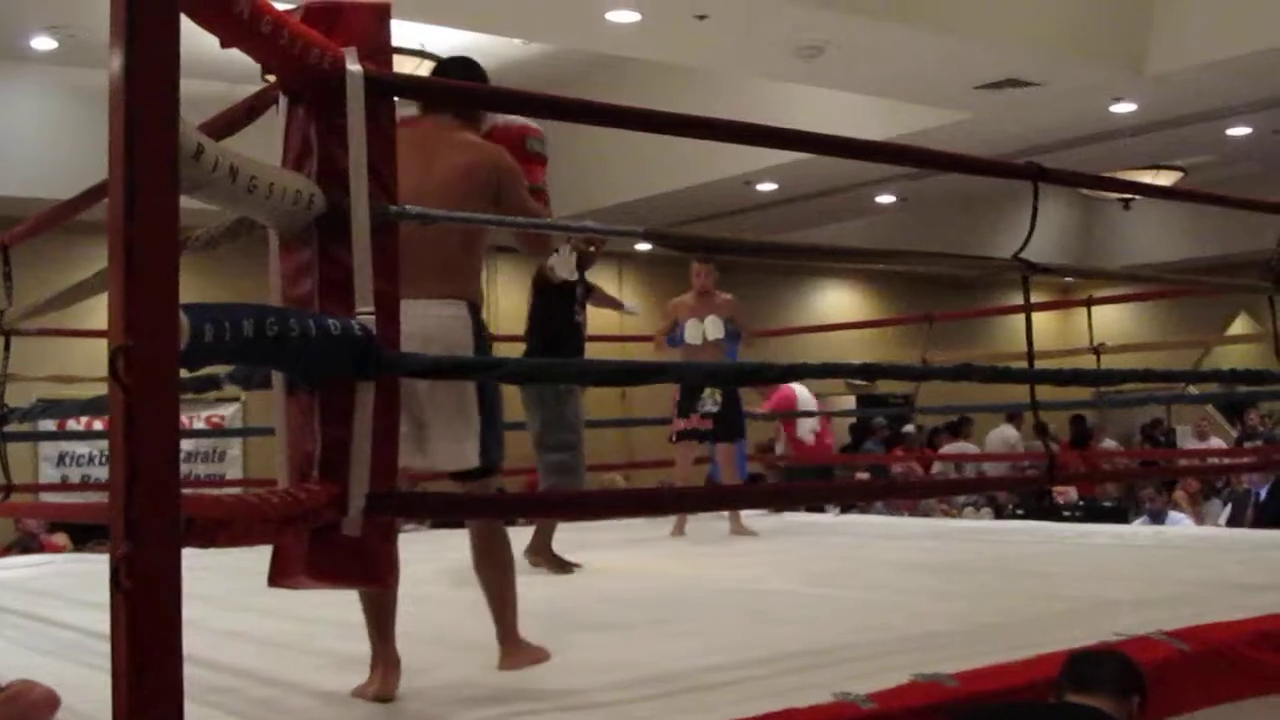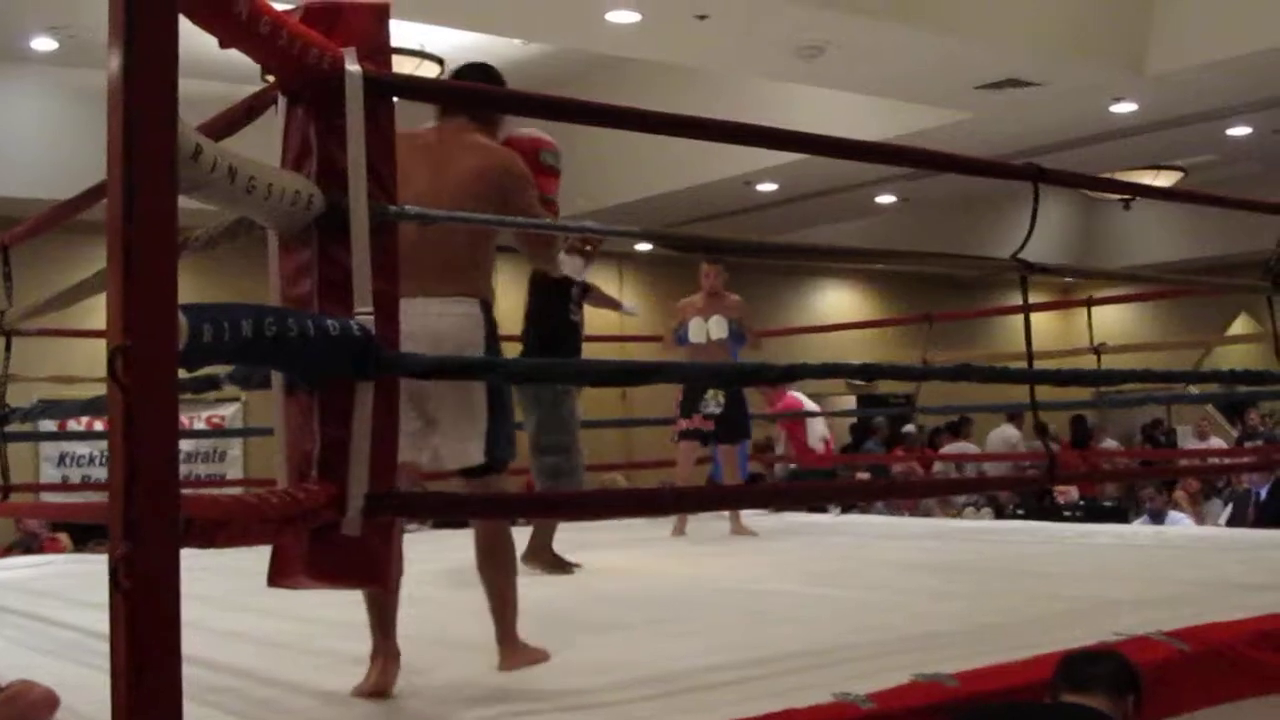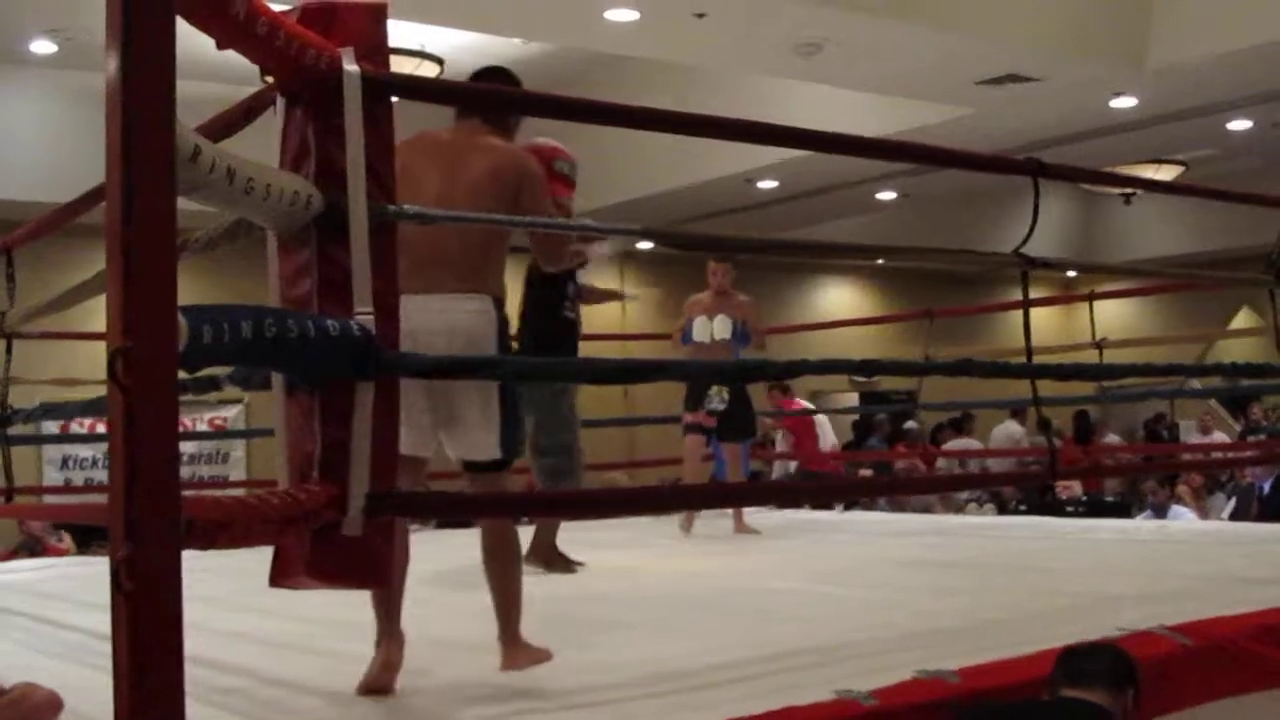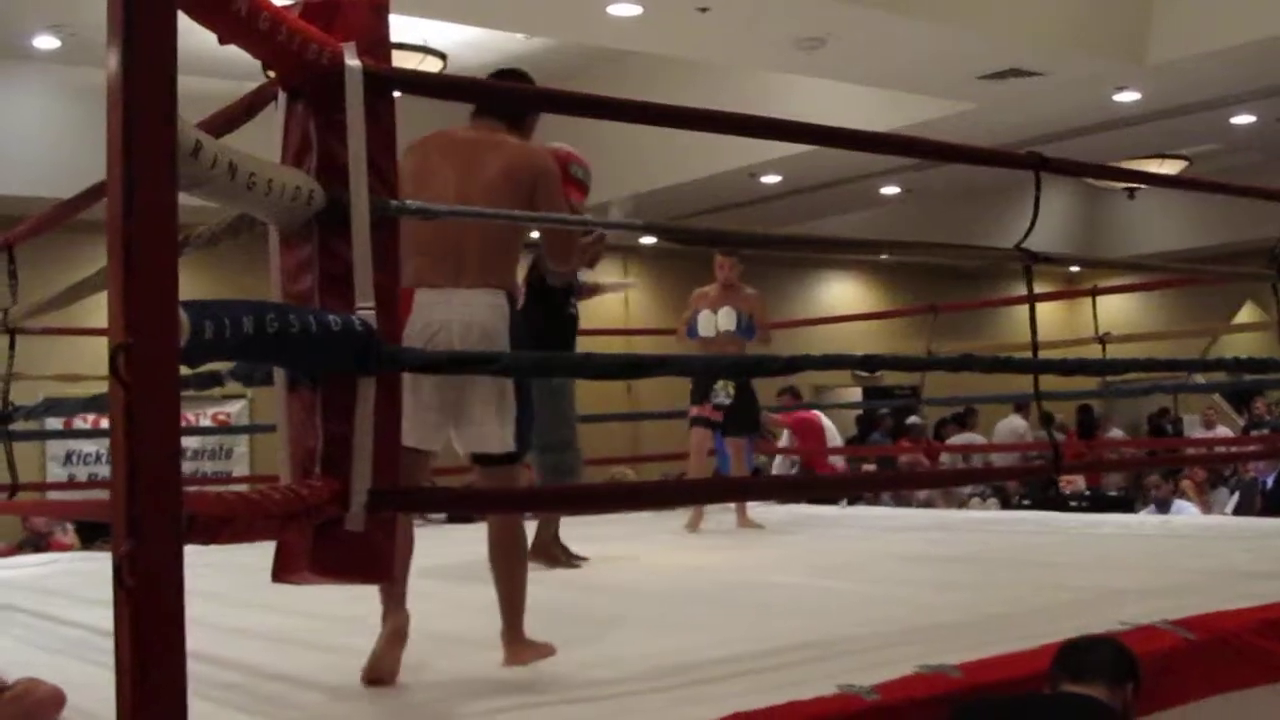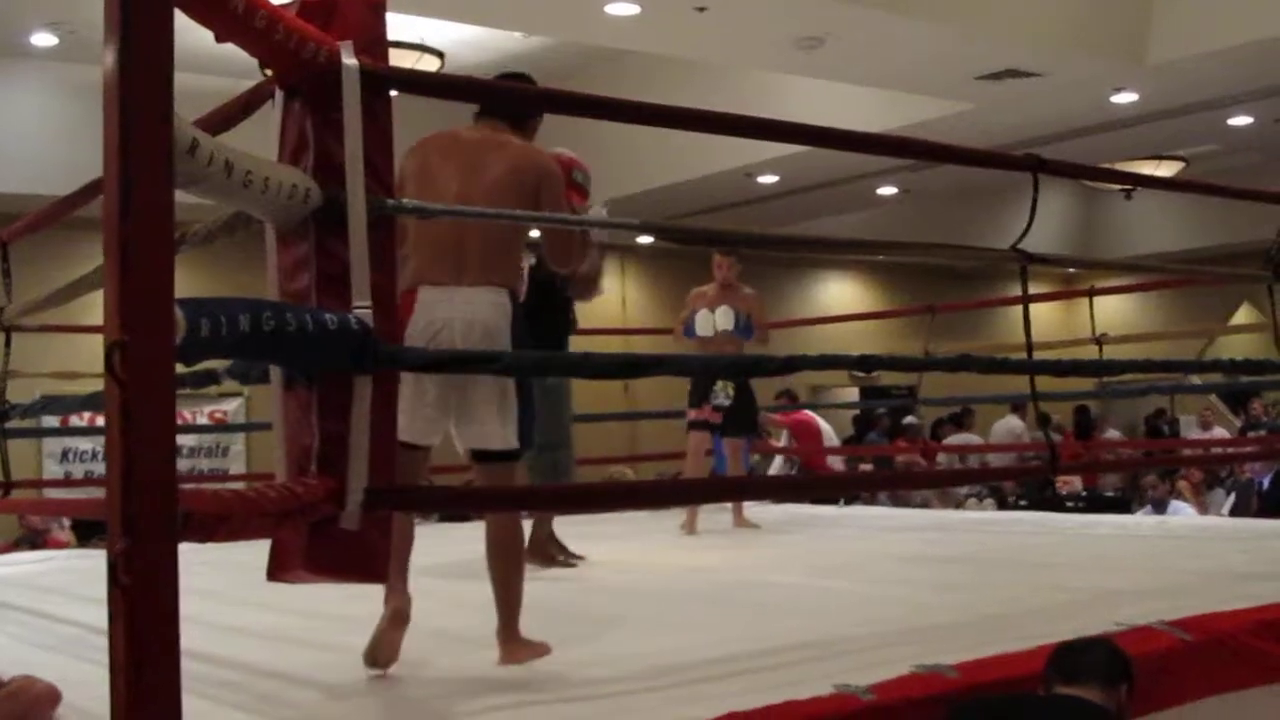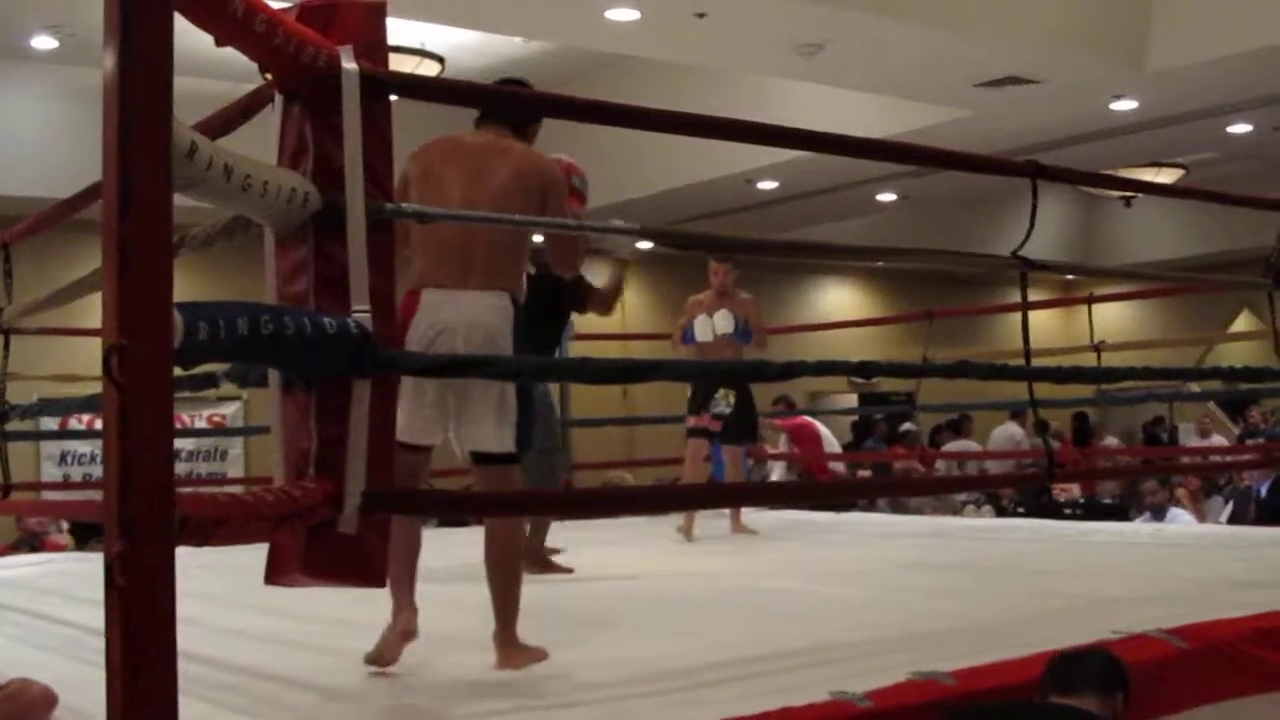
dt=0.1s
person 1, frame 1
right shoulder: (489, 159)
right elbow: (541, 245)
right wrist: (531, 185)
right hip: (451, 327)
right knee: (481, 496)
left ankle: (383, 661)
right ankle: (511, 641)
person 1, frame 2
left shoulder: (392, 152)
right shoulder: (500, 162)
right elbow: (545, 254)
right wrist: (543, 193)
left hip: (393, 323)
right hip: (462, 325)
right knee: (486, 494)
left ankle: (383, 655)
right ankle: (509, 642)
person 1, frame 3
left shoulder: (405, 152)
right shoulder: (515, 163)
right elbow: (554, 257)
right wrist: (553, 200)
left hip: (404, 318)
right hip: (474, 321)
left knee: (394, 486)
right knee: (492, 490)
left ankle: (388, 639)
right ankle: (512, 642)
person 1, frame 4
left shoulder: (419, 152)
right shoulder: (533, 162)
left elbow: (393, 239)
right elbow: (563, 259)
right wrist: (570, 201)
left hip: (418, 312)
right hip: (487, 315)
left knee: (402, 477)
right knee: (501, 485)
left ankle: (393, 618)
right ankle: (515, 637)
person 1, frame 5
left shoulder: (424, 151)
right shoulder: (537, 164)
left elbow: (393, 241)
right elbow: (566, 261)
right wrist: (569, 208)
left hip: (422, 310)
right hip: (492, 314)
left knee: (400, 471)
right knee: (500, 482)
left ankle: (395, 603)
right ankle: (511, 636)
person 1, frame 6
left shoulder: (426, 156)
right shoulder: (541, 169)
left elbow: (395, 244)
right elbow: (568, 264)
right wrist: (567, 212)
left hip: (425, 311)
right hip: (494, 317)
left knee: (402, 472)
right knee: (500, 485)
left ankle: (402, 606)
right ankle: (508, 640)
person 2, frame 1
left shoulder: (579, 281)
right shoulder: (561, 268)
left elbow: (593, 291)
right elbow: (548, 268)
left wrist: (623, 306)
right wrist: (558, 266)
left hip: (562, 378)
right hip: (547, 378)
left knee: (564, 460)
right knee: (564, 459)
left ankle: (544, 547)
right ankle: (541, 546)
person 2, frame 2
left shoulder: (572, 285)
right shoulder: (555, 273)
left elbow: (589, 293)
right elbow: (548, 268)
left wrist: (621, 307)
right wrist: (562, 262)
left hip: (557, 379)
right hip: (544, 379)
left knee: (559, 463)
right knee: (560, 462)
left ankle: (541, 547)
right ankle: (538, 547)
person 2, frame 3
left shoulder: (564, 275)
right shoulder: (545, 265)
left elbow: (581, 293)
left wrist: (619, 294)
left hip: (556, 378)
right hip: (542, 379)
left knee: (556, 448)
right knee: (561, 464)
left ankle: (546, 543)
right ankle: (541, 547)
person 2, frame 4
left shoulder: (559, 269)
right shoulder: (549, 261)
left elbow: (576, 288)
right elbow: (560, 274)
left wrist: (606, 286)
right wrist: (601, 237)
left hip: (550, 371)
right hip: (541, 372)
left knee: (559, 459)
right knee: (558, 458)
left ankle: (550, 539)
right ankle: (543, 543)
person 2, frame 5
left shoulder: (540, 261)
right shoulder: (547, 262)
right elbow: (584, 287)
right wrist: (596, 250)
left hip: (545, 372)
right hip: (538, 374)
left knee: (551, 455)
right knee: (551, 457)
left ankle: (545, 535)
right ankle: (539, 544)
person 2, frame 6
left shoulder: (538, 264)
right shoulder: (560, 275)
right elbow: (603, 305)
right wrist: (621, 264)
right knee: (546, 464)
left ankle: (532, 547)
right ankle: (532, 551)
person 3, frame 1
left shoulder: (728, 303)
right shoulder: (677, 306)
left elbow: (745, 337)
right elbow: (658, 341)
left wrist: (731, 335)
right wrist: (675, 338)
right hip: (691, 382)
left knee: (727, 452)
right knee: (684, 453)
left ankle: (735, 520)
right ankle: (680, 520)
person 3, frame 2
left shoulder: (737, 305)
right shoulder: (685, 306)
left elbow: (754, 342)
right elbow: (669, 341)
left wrist: (737, 336)
right wrist: (682, 338)
left hip: (726, 382)
right hip: (696, 383)
left knee: (729, 454)
right knee: (686, 453)
left ankle: (736, 521)
right ankle: (681, 518)
person 3, frame 3
left shoulder: (745, 305)
right shoulder: (694, 303)
left elbow: (761, 343)
right elbow: (676, 338)
left wrist: (741, 337)
right wrist: (688, 337)
left hip: (731, 381)
right hip: (700, 380)
left knee: (734, 453)
right knee: (692, 447)
left ankle: (738, 519)
right ankle: (690, 512)
person 3, frame 4
left shoulder: (752, 298)
right shoulder: (699, 296)
left elbow: (766, 337)
right elbow: (681, 331)
left wrist: (746, 330)
right wrist: (693, 330)
left hip: (736, 375)
right hip: (706, 373)
left knee: (738, 447)
right knee: (699, 441)
left ankle: (742, 514)
right ankle: (697, 508)
person 3, frame 5
left shoulder: (750, 298)
right shoulder: (698, 295)
left elbow: (764, 337)
right elbow: (678, 331)
left wrist: (743, 329)
right wrist: (691, 330)
left hip: (735, 374)
right hip: (705, 374)
left knee: (735, 447)
right knee: (697, 442)
left ankle: (738, 514)
right ankle: (692, 513)
person 3, frame 6
left shoulder: (747, 303)
right shoulder: (695, 303)
left elbow: (762, 341)
right elbow: (676, 339)
left wrist: (742, 333)
right wrist: (689, 336)
left hip: (735, 381)
right hip: (705, 381)
left knee: (735, 454)
right knee: (695, 448)
left ankle: (736, 520)
right ankle: (688, 518)
